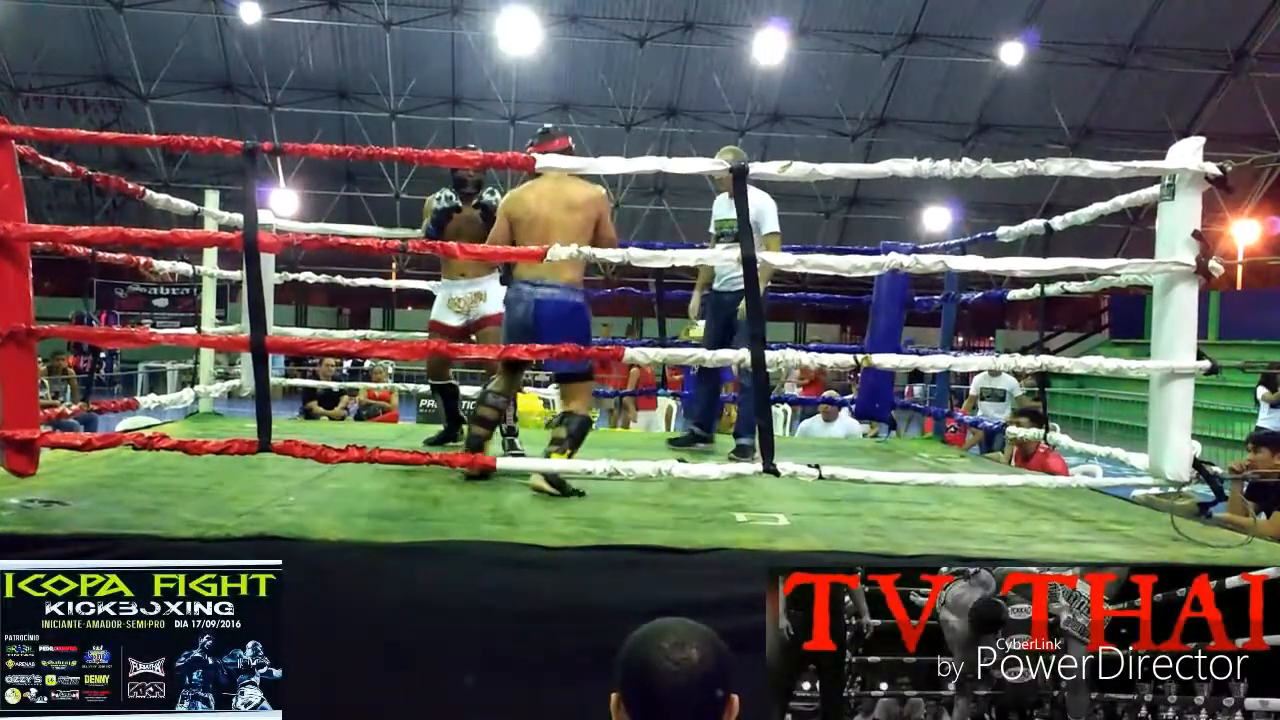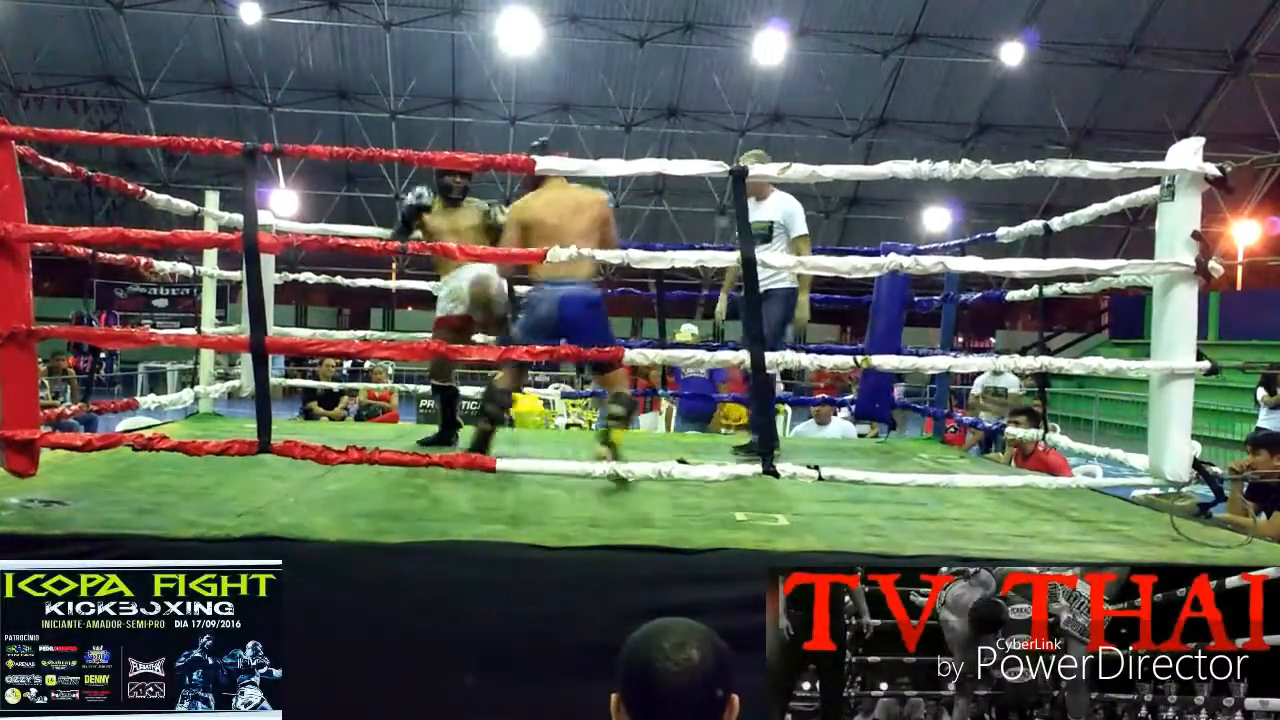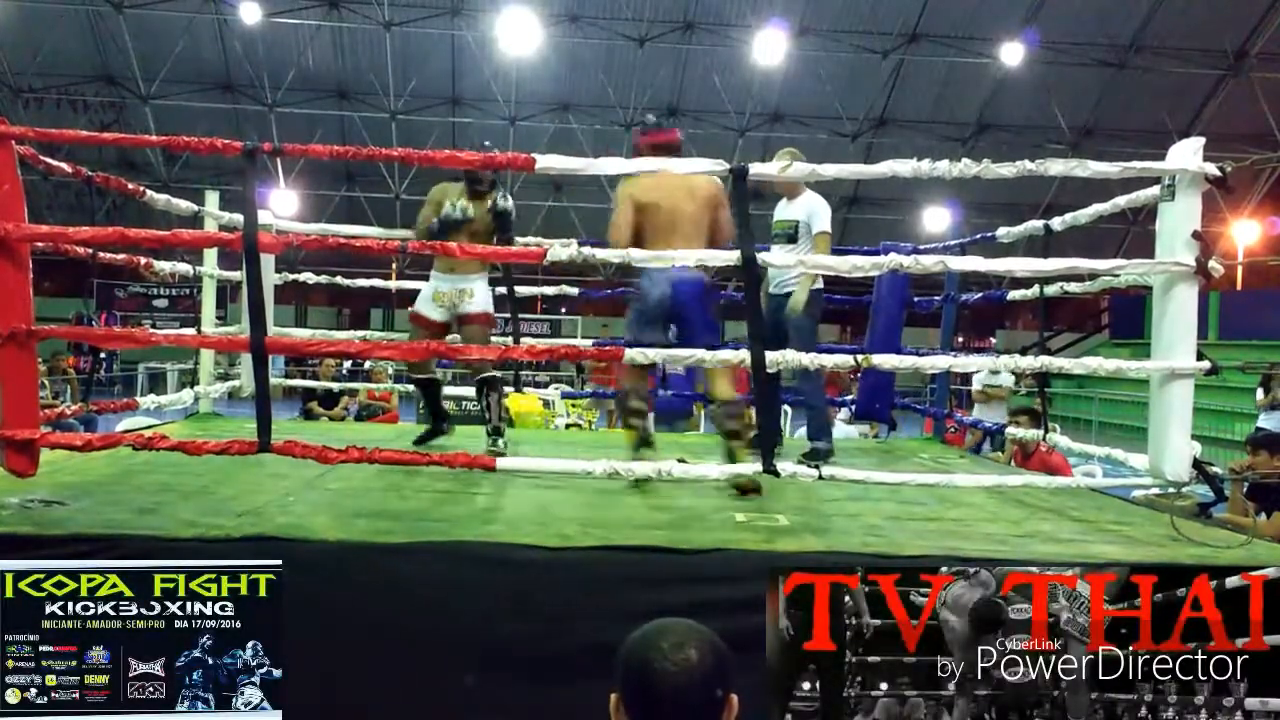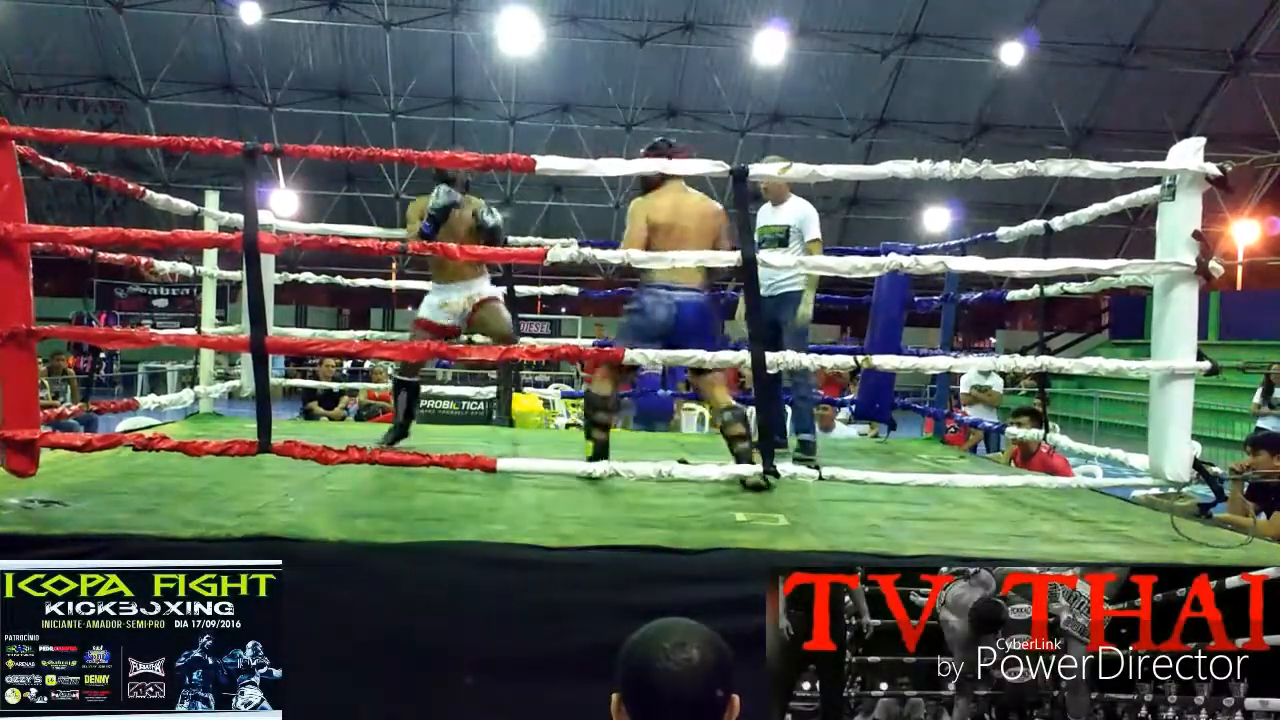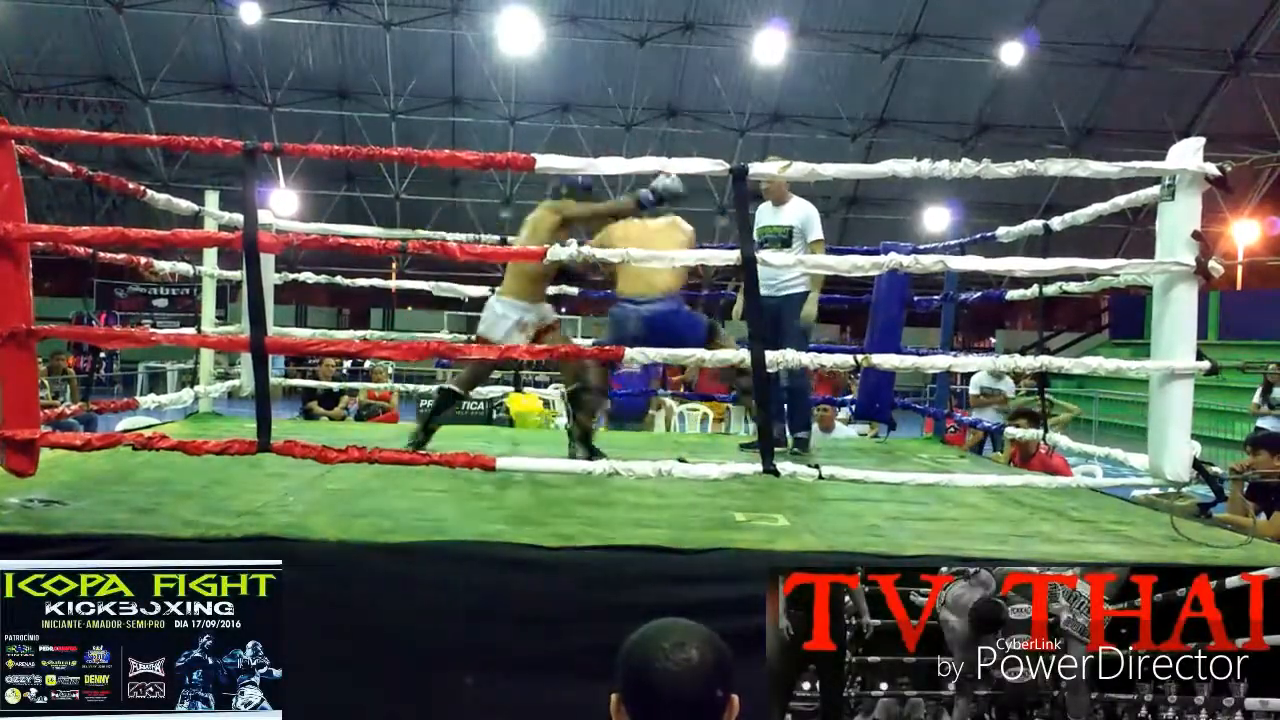
dt=0.5s
person 1, frame 1
left shoulder: (515, 199)
right shoulder: (594, 196)
right elbow: (607, 249)
left hip: (522, 297)
right hip: (564, 302)
left knee: (507, 376)
right knee: (579, 397)
left ankle: (473, 453)
right ankle: (550, 470)
person 1, frame 2
left shoulder: (522, 208)
right shoulder: (598, 200)
left elbow: (506, 264)
right elbow: (610, 249)
left hip: (542, 298)
right hip: (583, 299)
left knee: (511, 371)
right knee: (617, 381)
left ankle: (479, 447)
right ankle: (609, 444)
person 1, frame 3
left shoulder: (632, 187)
right shoulder: (710, 185)
left elbow: (618, 242)
right elbow: (725, 242)
left hip: (653, 284)
right hip: (694, 283)
left knee: (634, 373)
right knee: (719, 376)
left ankle: (642, 453)
right ankle: (738, 464)
person 1, frame 4
left shoulder: (644, 206)
right shoulder: (714, 209)
left wrist: (654, 247)
left hip: (653, 301)
right hip: (696, 305)
left knee: (606, 374)
right knee: (715, 389)
left ankle: (598, 454)
right ankle: (747, 465)
person 1, frame 5
left shoulder: (614, 232)
right shoulder: (681, 228)
left hip: (626, 313)
right hip: (668, 310)
right knee: (718, 339)
left ankle: (582, 440)
person 2, frame 1
left shoulder: (761, 202)
right shoulder: (719, 202)
left elbow: (773, 252)
right wrist: (697, 292)
left hip: (746, 295)
right hip: (718, 294)
left knee: (746, 369)
right knee: (708, 363)
left ankle: (745, 440)
right ankle: (700, 430)
person 2, frame 2
left shoulder: (787, 205)
right shoulder: (746, 207)
left elbow: (804, 254)
left wrist: (803, 299)
right wrist: (724, 294)
left hip: (779, 293)
left ankle: (763, 435)
right ankle: (763, 436)
person 2, frame 3
left shoulder: (814, 205)
right shoulder: (781, 207)
left elbow: (822, 251)
left wrist: (803, 289)
right wrist: (762, 295)
left hip: (803, 297)
right hip: (776, 296)
left knee: (805, 369)
left ankle: (821, 442)
person 2, frame 4
left shoulder: (802, 209)
right shoulder: (763, 212)
left elbow: (816, 257)
left wrist: (808, 299)
right wrist: (744, 299)
left hip: (793, 296)
right hip: (764, 298)
left knee: (795, 365)
left ankle: (806, 437)
right ankle: (775, 434)
person 2, frame 5
left shoulder: (805, 210)
right shoulder: (761, 211)
left elbow: (819, 257)
left wrist: (813, 299)
right wrist: (741, 296)
left hip: (795, 296)
right hip: (764, 298)
left knee: (795, 367)
left ankle: (801, 433)
right ankle: (774, 433)
person 3, frame 1
left shoulder: (490, 201)
right shoulder: (435, 203)
left wrist: (492, 216)
right wrist: (438, 219)
left hip: (485, 289)
right hip: (450, 292)
right knee: (436, 366)
left ankle: (510, 436)
right ankle: (453, 426)
person 3, frame 2
left shoulder: (479, 208)
right shoulder: (423, 209)
right elbow: (399, 242)
left wrist: (501, 230)
right wrist: (407, 216)
left hip: (479, 274)
right hip: (450, 289)
left knee: (483, 295)
right knee: (440, 366)
right ankle: (448, 429)
person 3, frame 3
left shoulder: (497, 202)
right shoulder: (441, 192)
left elbow: (506, 249)
right elbow: (419, 235)
left wrist: (505, 221)
right wrist: (443, 222)
left hip: (473, 286)
right hip: (439, 284)
left knee: (479, 361)
right knee: (417, 358)
left ankle: (496, 435)
right ankle: (438, 419)
person 3, frame 4
left shoulder: (477, 207)
right shoulder: (419, 208)
left elbow: (497, 247)
left wrist: (494, 229)
right wrist: (434, 217)
left hip: (477, 290)
right hip: (442, 294)
left knee: (505, 334)
right knee: (410, 362)
right ankle: (399, 427)
person 3, frame 5
left shoulder: (560, 220)
right shoulder: (556, 209)
right elbow: (607, 209)
right wrist: (652, 195)
left hip: (534, 309)
right hip: (510, 308)
left knee: (576, 369)
right knee: (474, 376)
right ankle: (427, 425)
